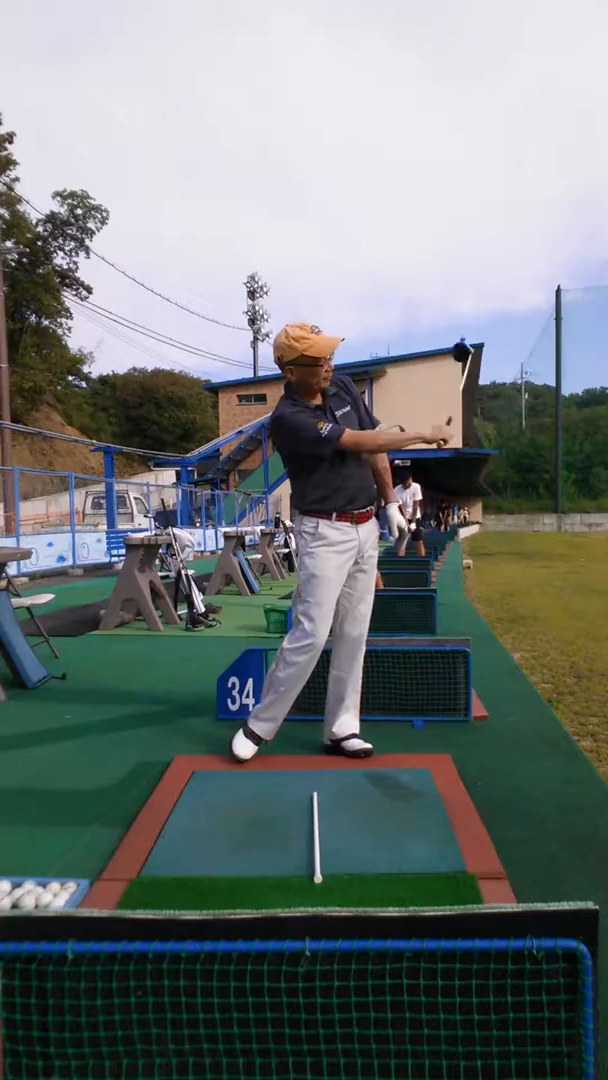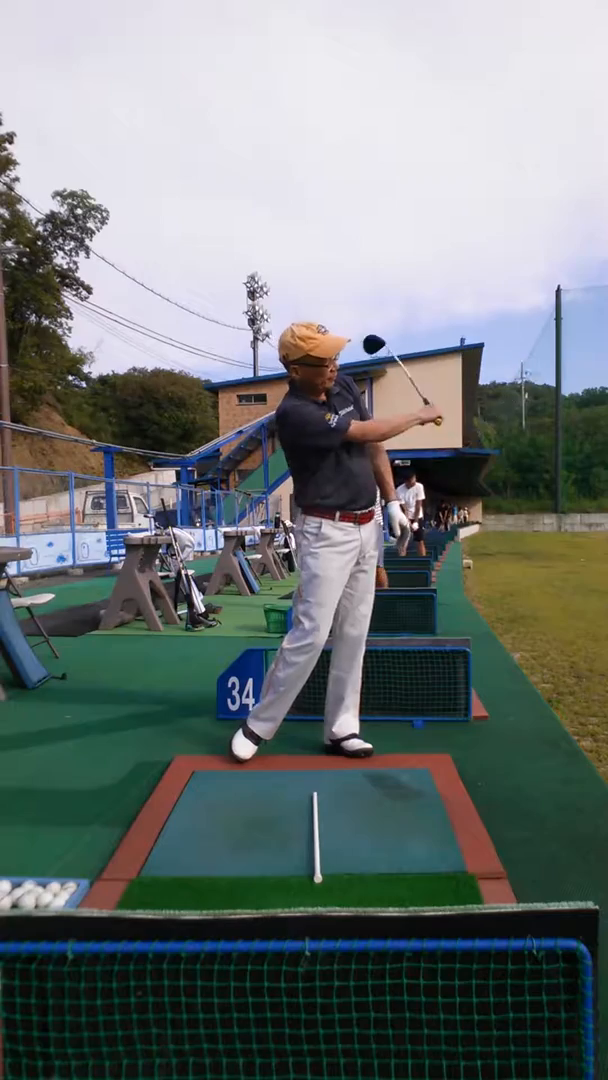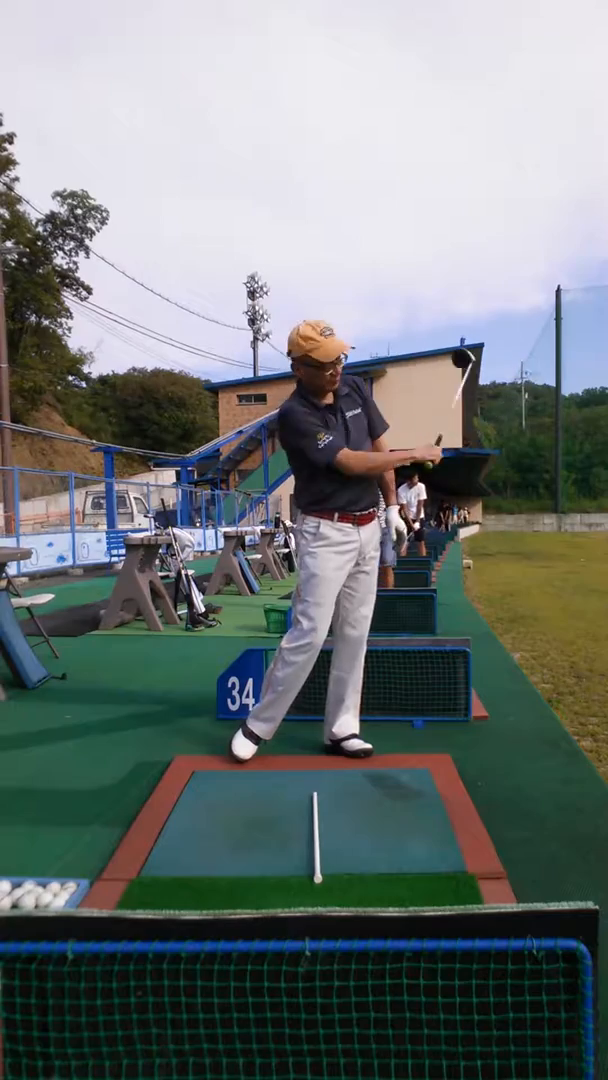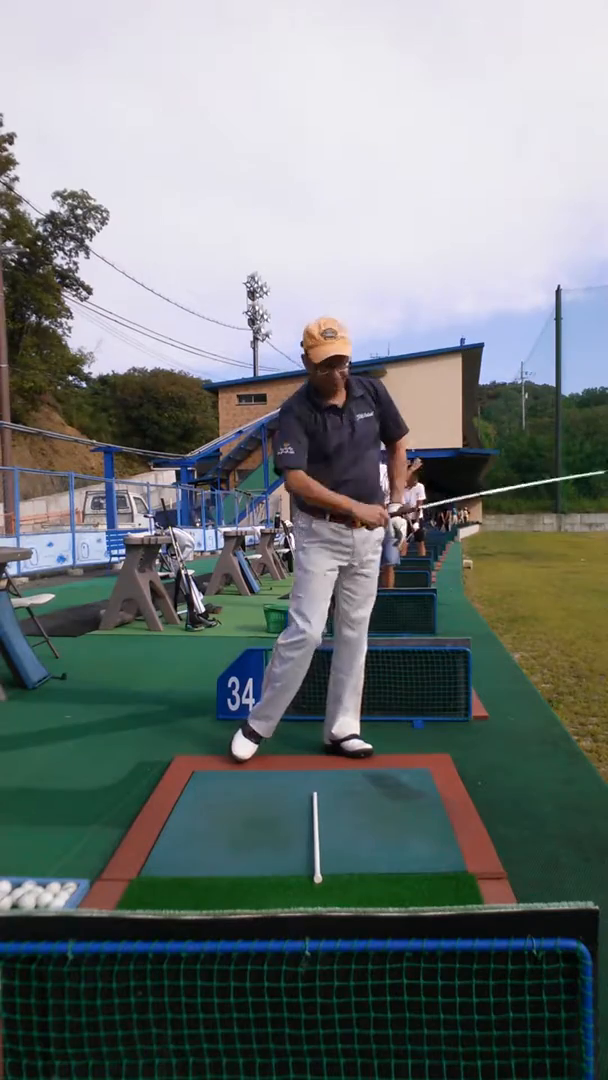
dt=0.2s
person 1, frame 1
left shoulder: (343, 387)
right shoulder: (288, 418)
left elbow: (373, 443)
right elbow: (360, 443)
left wrist: (390, 502)
right wrist: (424, 435)
left hip: (366, 527)
right hip: (325, 532)
left knee: (353, 633)
right knee: (311, 634)
left ankle: (341, 727)
right ankle: (259, 725)
person 1, frame 2
left shoulder: (345, 387)
right shoulder: (293, 412)
left elbow: (373, 446)
right elbow: (365, 432)
left wrist: (392, 500)
right wrist: (420, 415)
left hip: (366, 527)
right hip: (327, 532)
left knee: (354, 633)
right knee: (311, 634)
left ankle: (341, 728)
right ankle: (258, 725)
person 1, frame 3
left shoulder: (354, 388)
right shoulder: (295, 414)
left elbow: (379, 444)
right elbow: (350, 462)
left wrist: (392, 505)
right wrist: (415, 453)
left hip: (368, 528)
right hip: (326, 533)
left knee: (354, 633)
right knee: (309, 634)
left ankle: (341, 728)
right ankle: (258, 725)
person 1, frame 4
left shoulder: (372, 391)
right shoulder: (296, 411)
left elbow: (396, 443)
right elbow: (295, 480)
left wrist: (393, 506)
right wrist: (353, 506)
left hip: (368, 532)
right hip: (321, 532)
left knee: (354, 633)
right knee: (304, 632)
left ankle: (341, 729)
right ankle: (258, 724)
